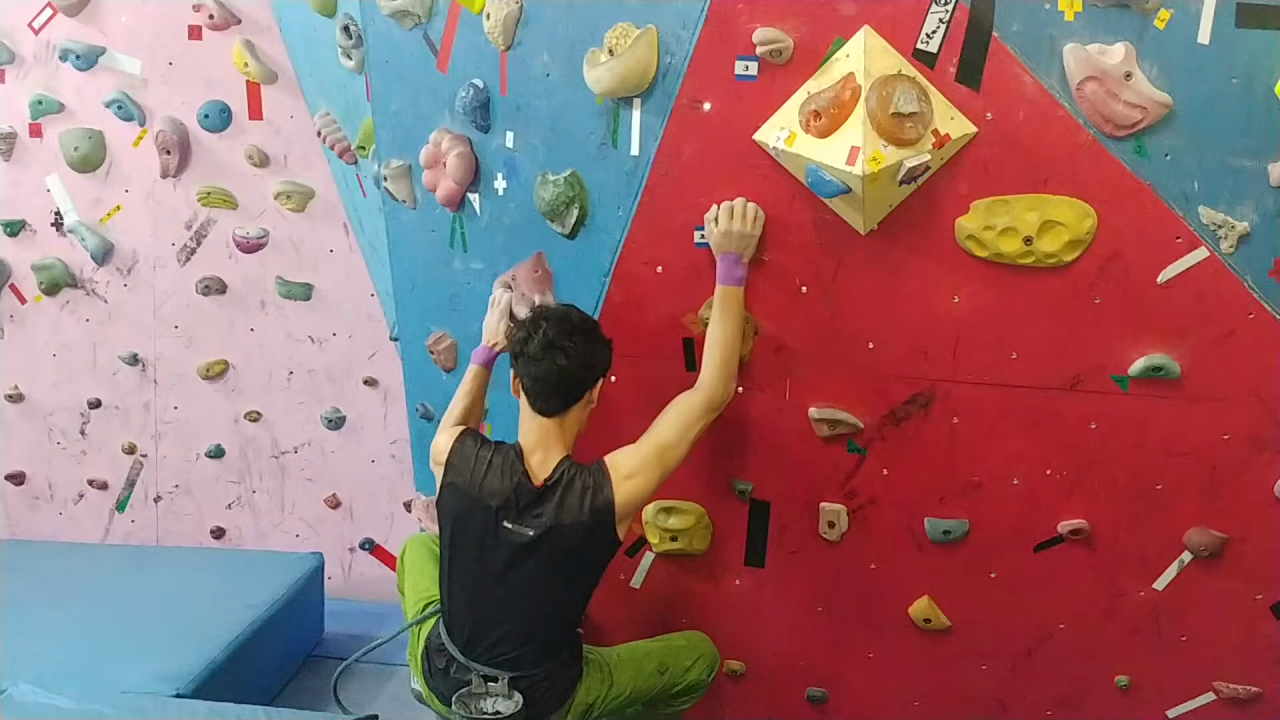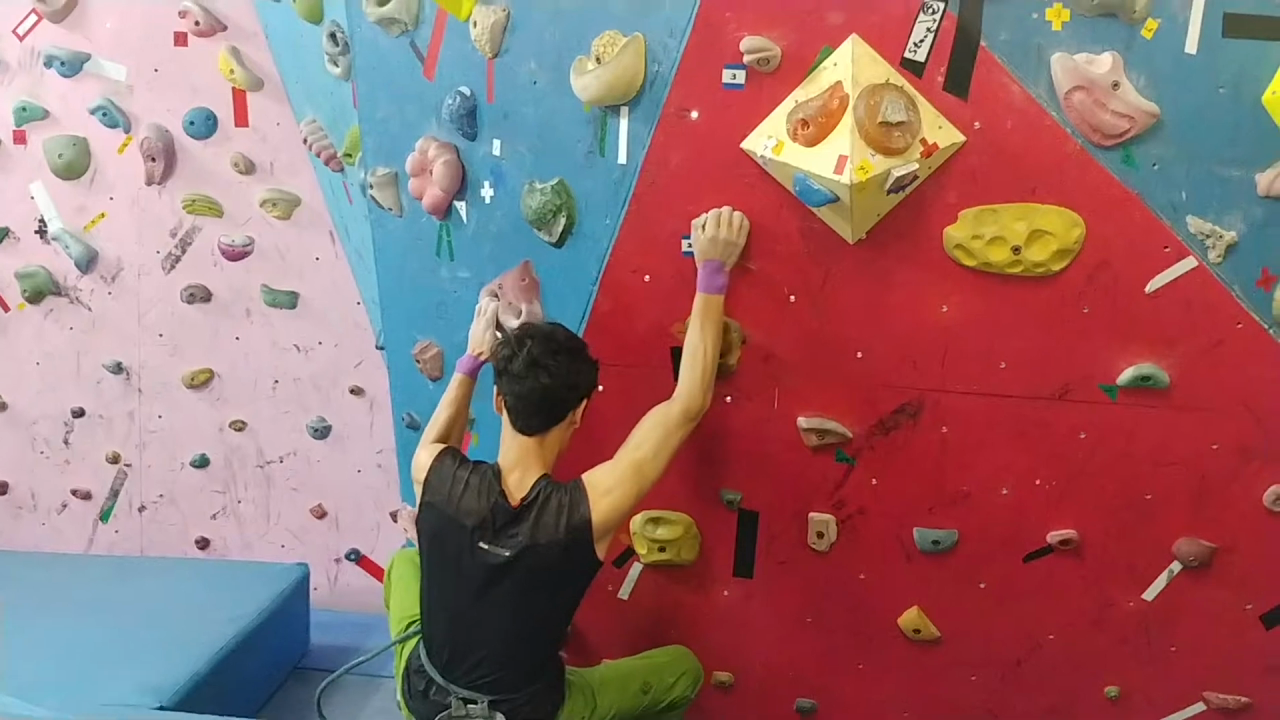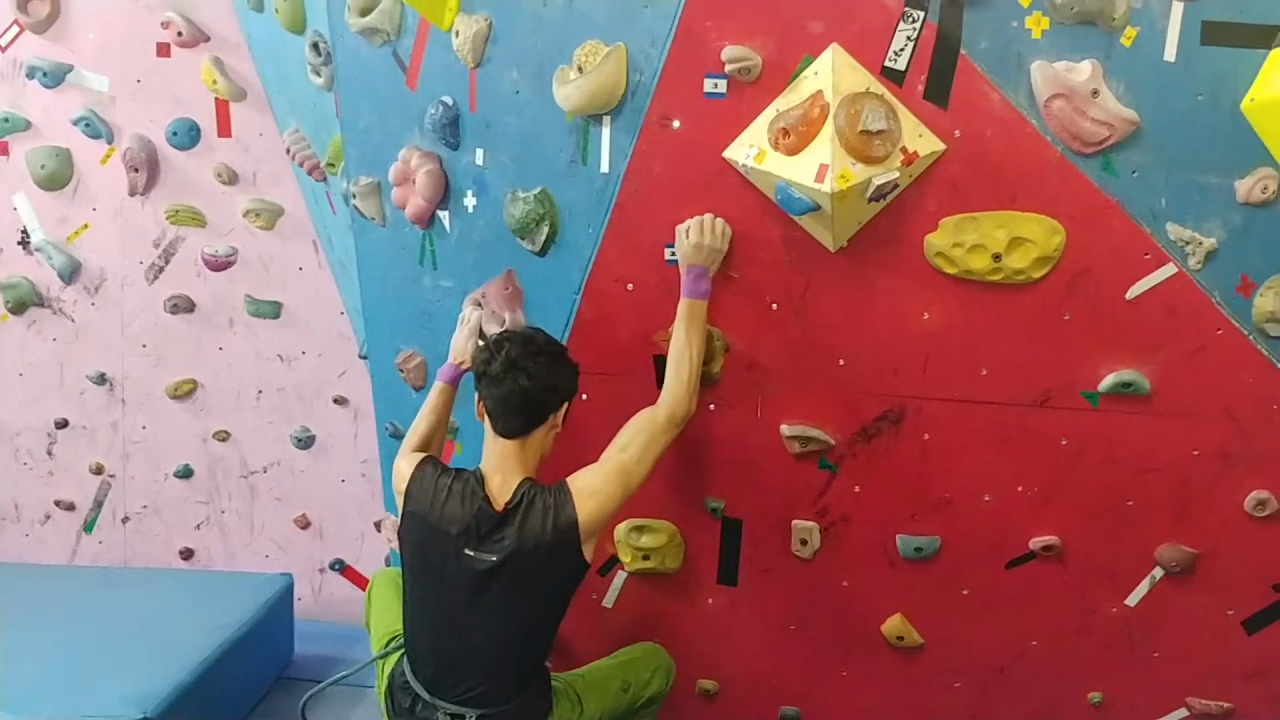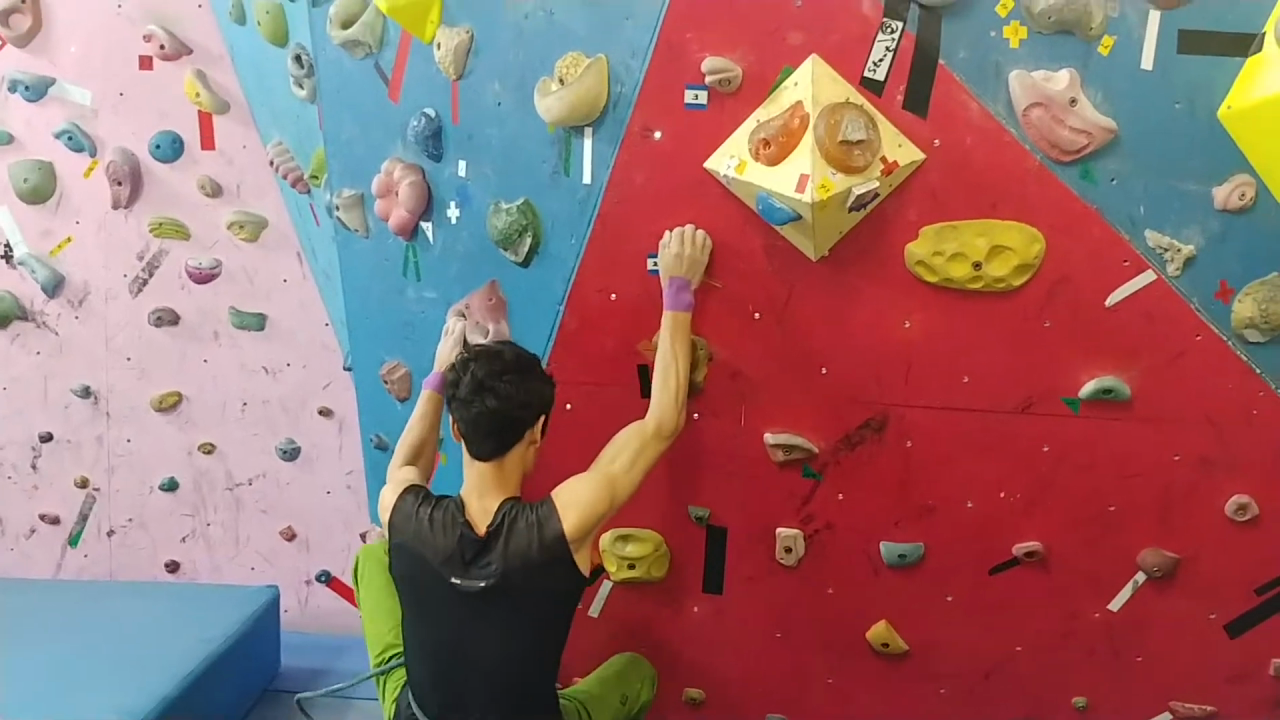
dt=0.3s
person 1, frame 1
left shoulder: (457, 459)
right shoulder: (610, 490)
right elbow: (713, 393)
left wrist: (487, 350)
right wrist: (730, 265)
left knee: (419, 547)
right knee: (700, 656)
person 1, frame 2
left shoulder: (438, 479)
right shoulder: (590, 508)
right elbow: (689, 404)
left wrist: (472, 360)
right wrist: (712, 273)
right knee: (684, 671)
person 1, frame 3
left shoulder: (419, 488)
right shoulder: (573, 513)
right elbow: (673, 409)
left wrist: (453, 367)
right wrist: (695, 280)
right knee: (653, 665)
person 1, frame 4
left shoulder: (404, 516)
right shoulder: (561, 526)
left elbow: (404, 469)
right elbow: (663, 422)
left wrist: (439, 377)
right wrist: (678, 291)
right knee: (637, 674)
